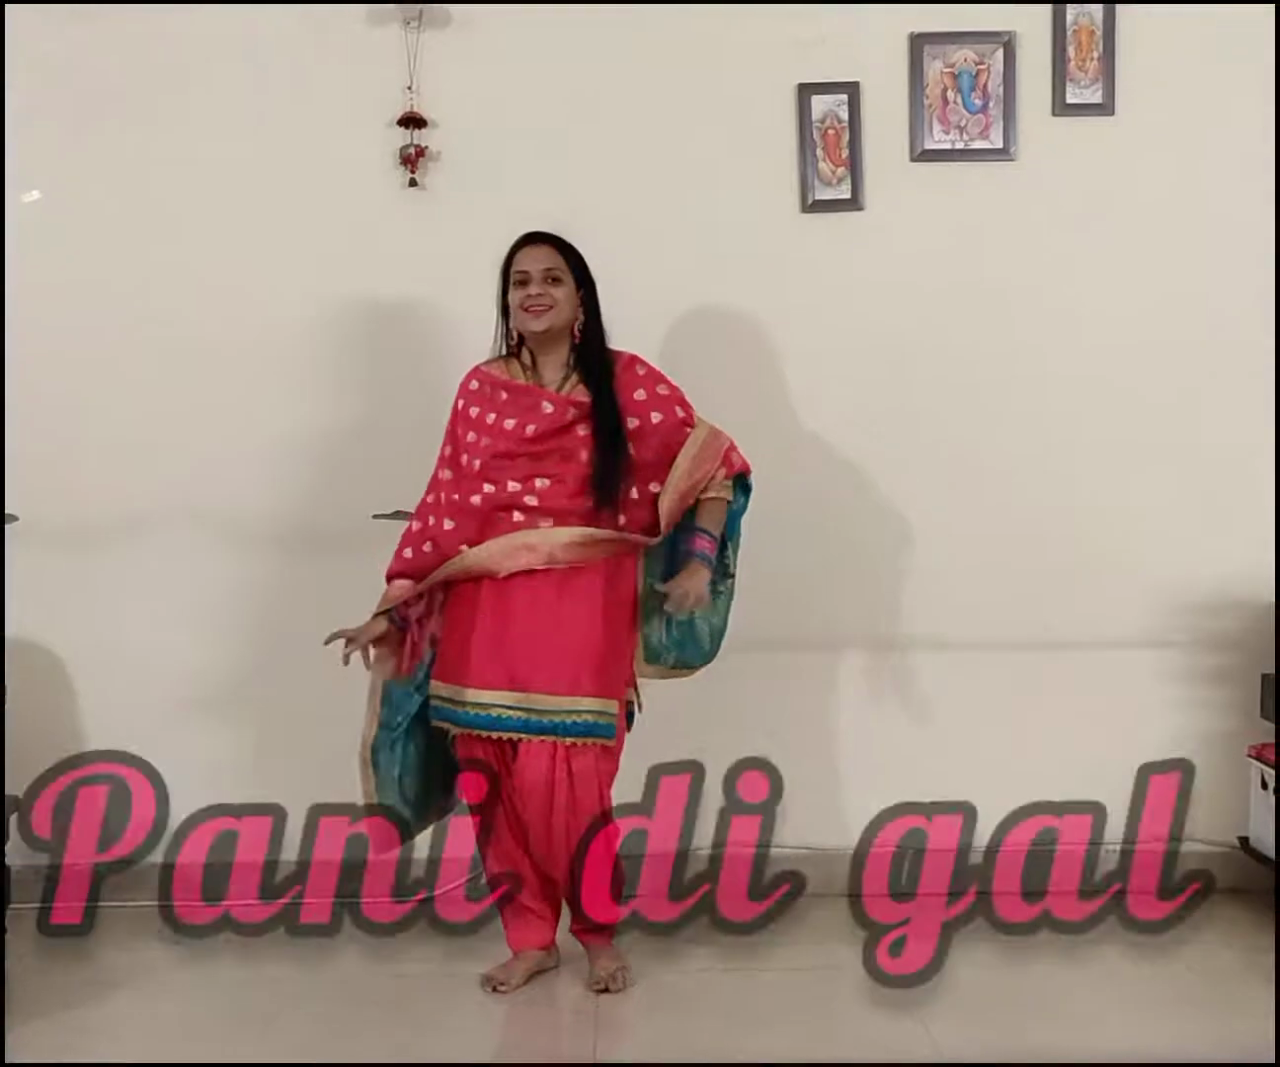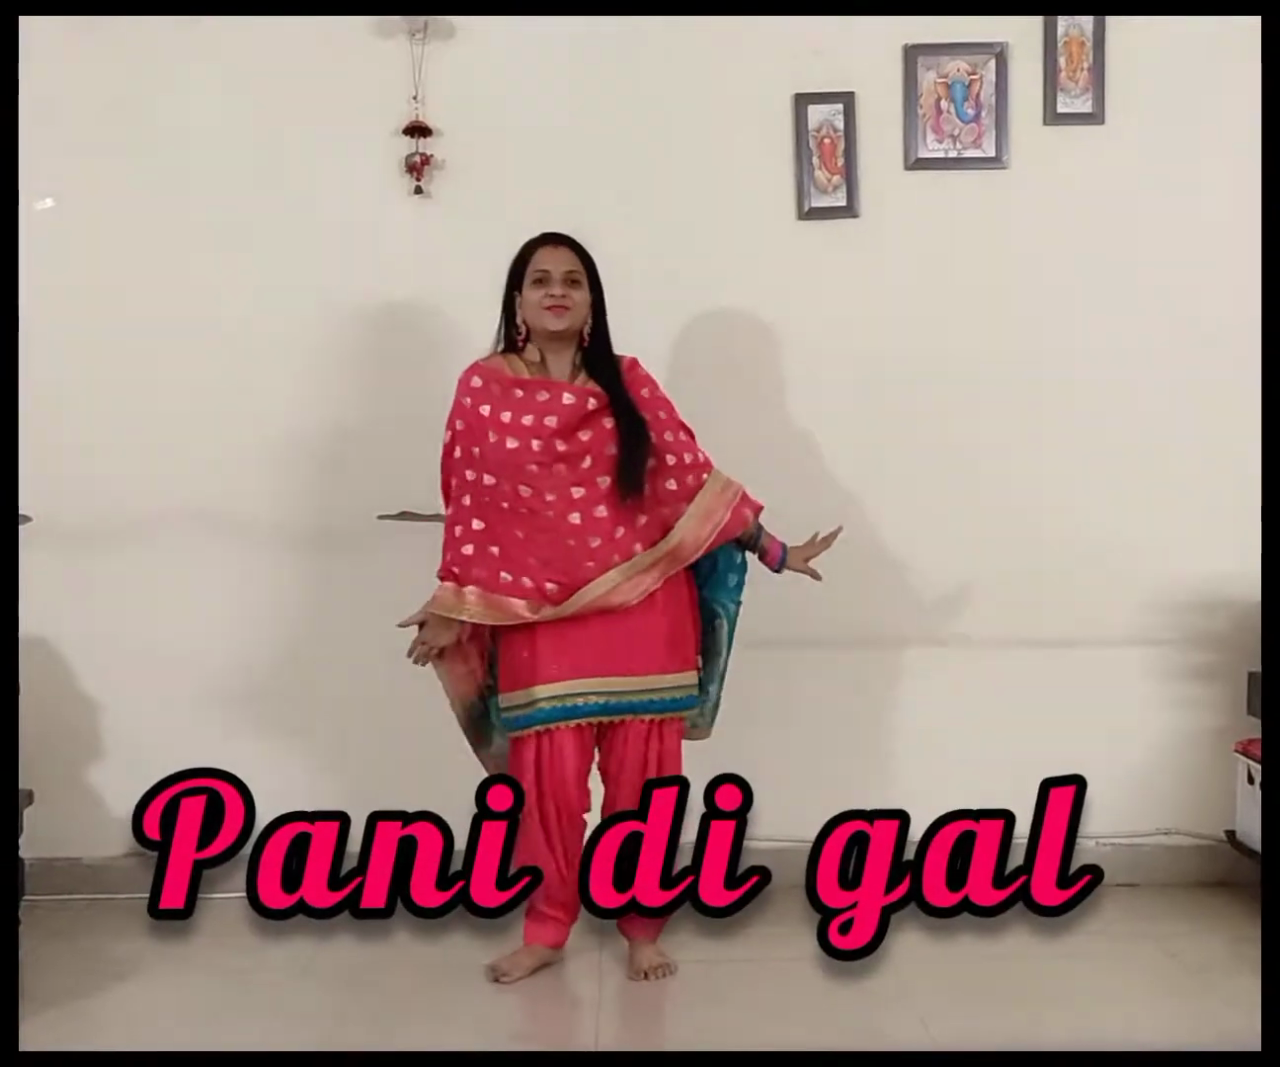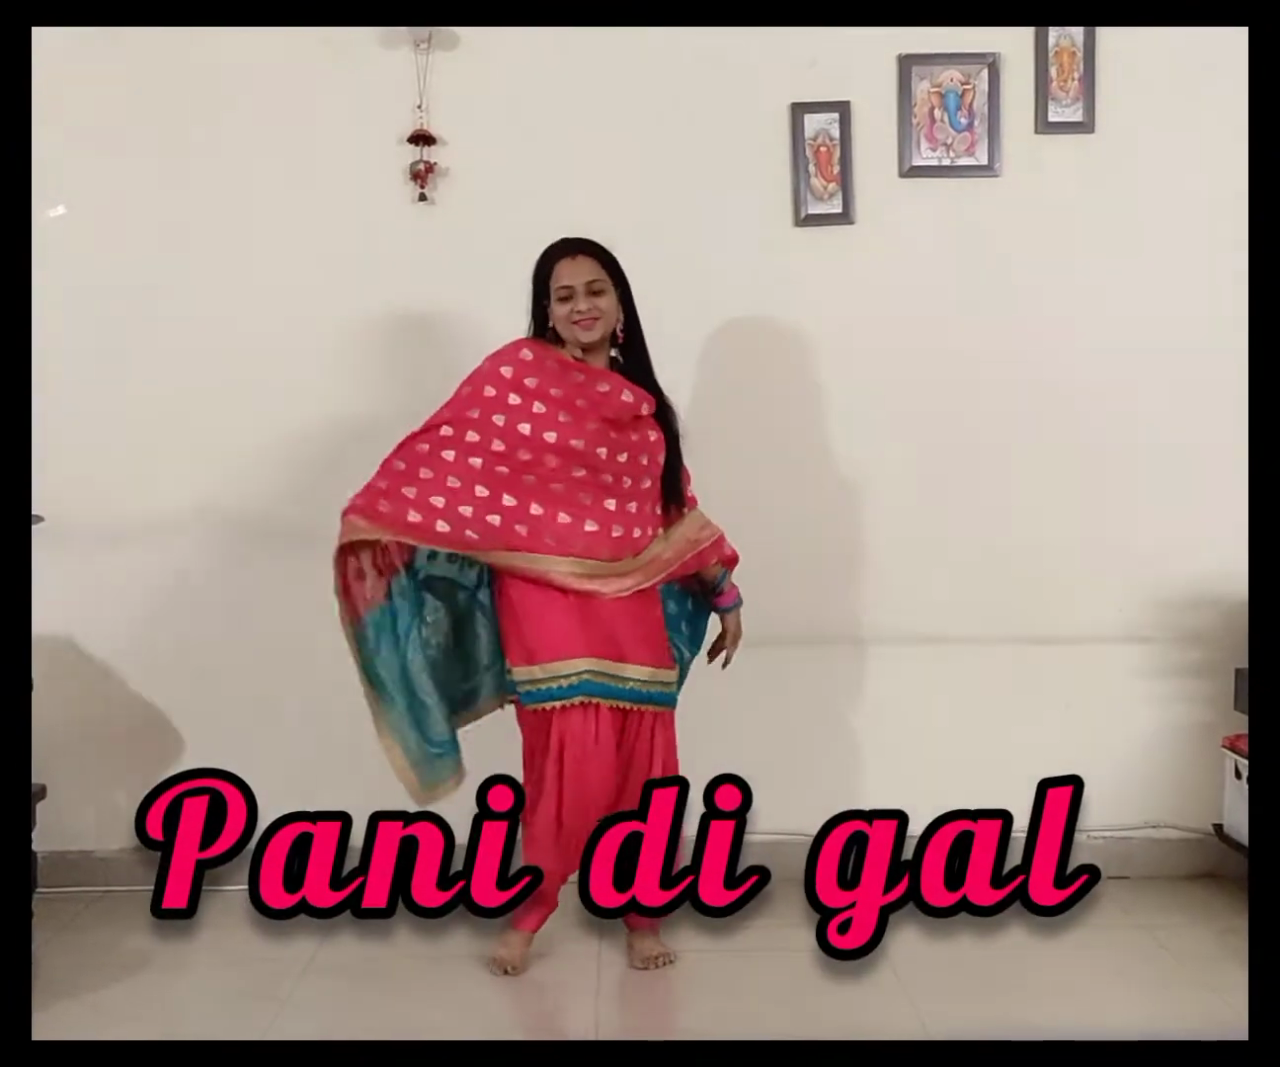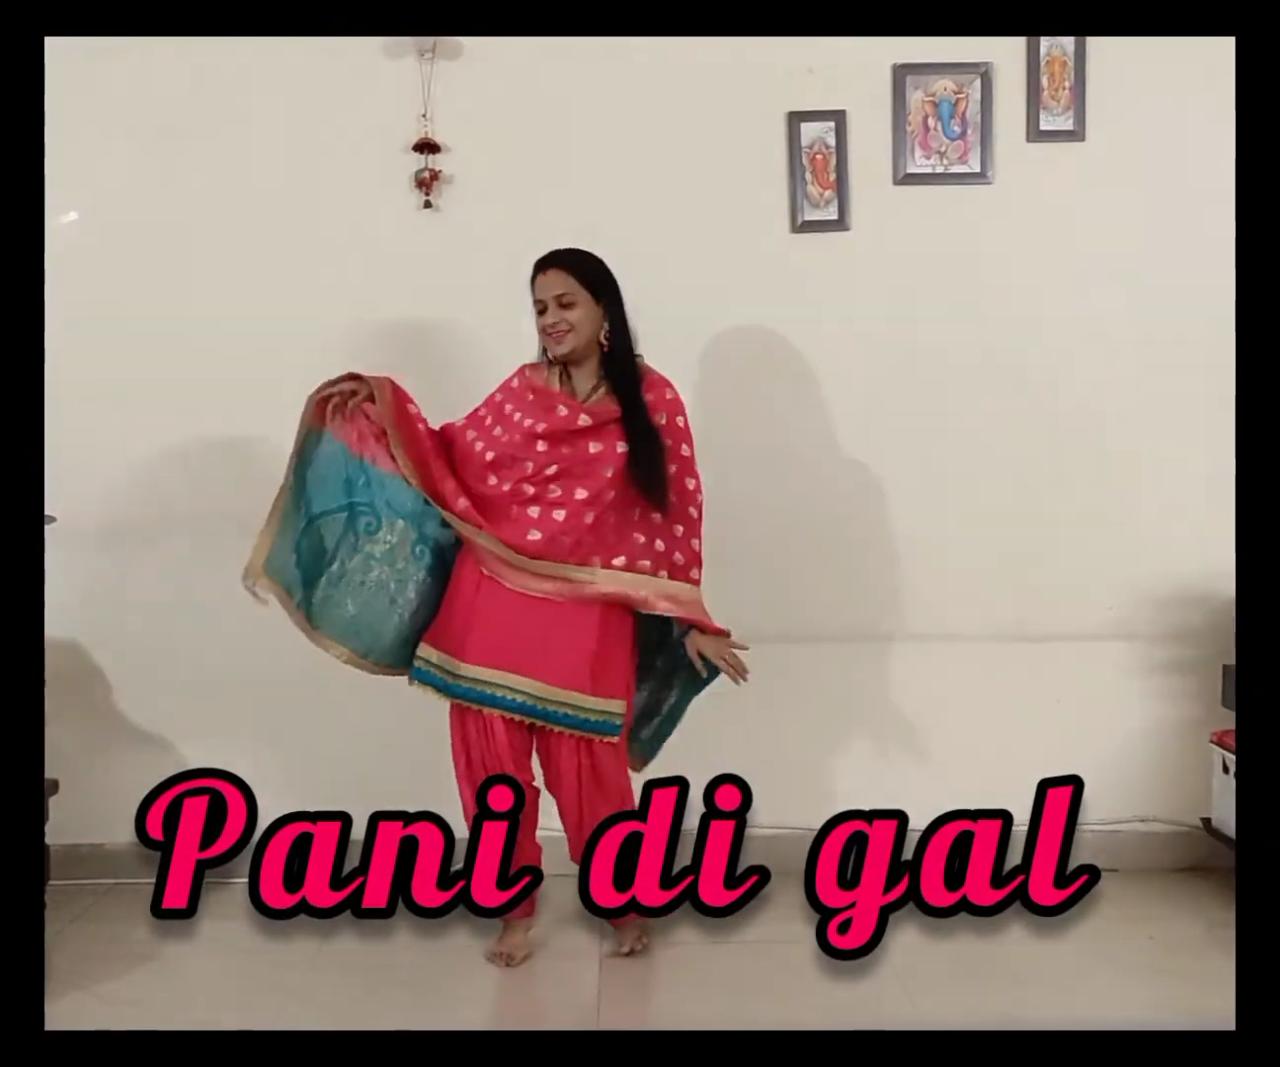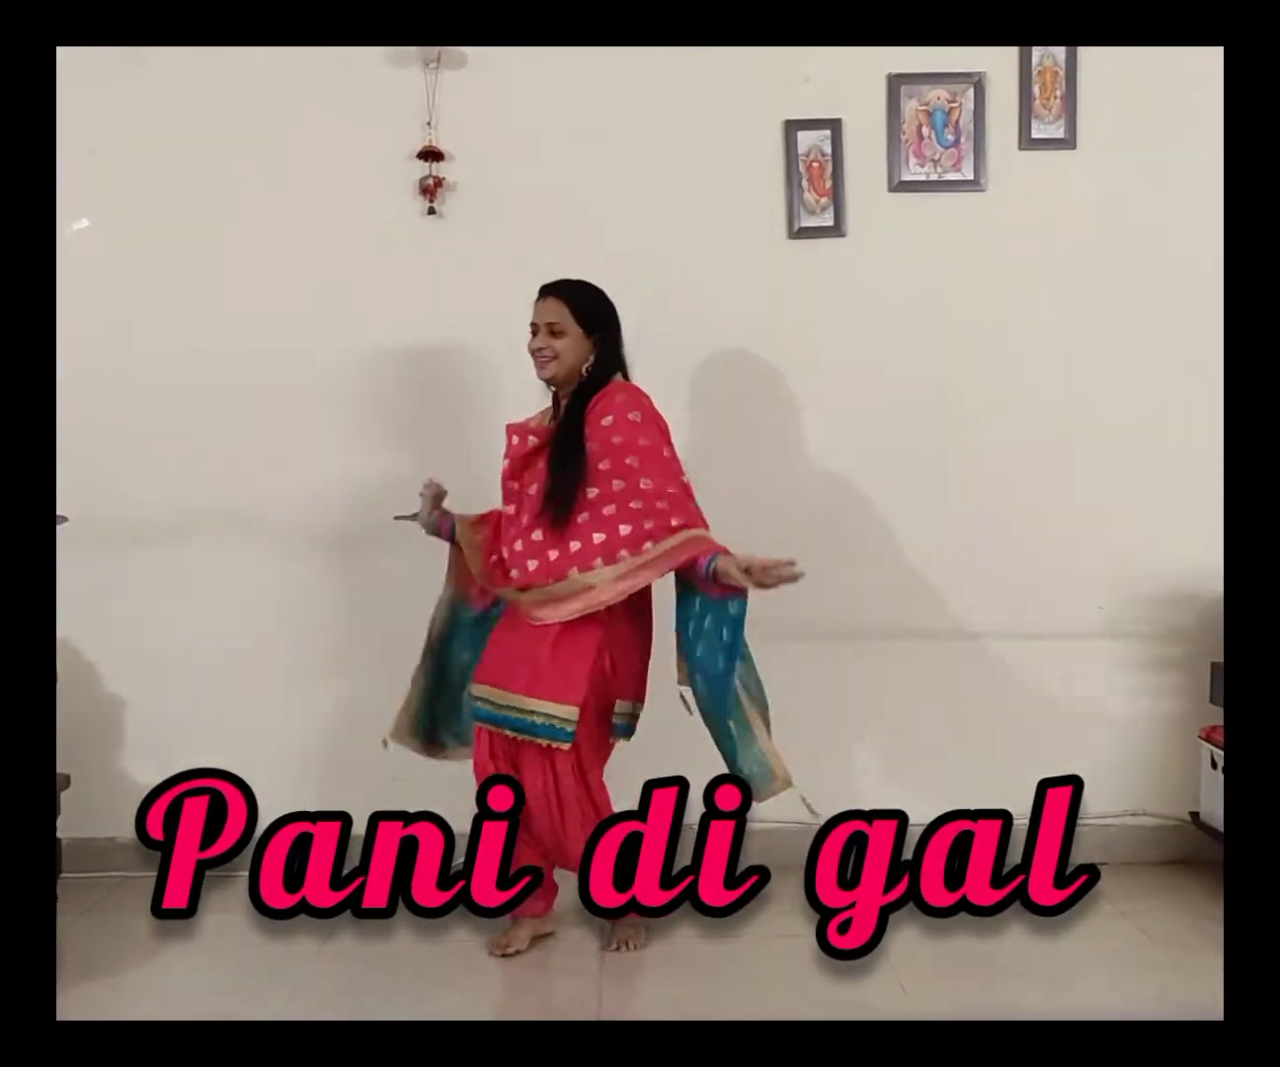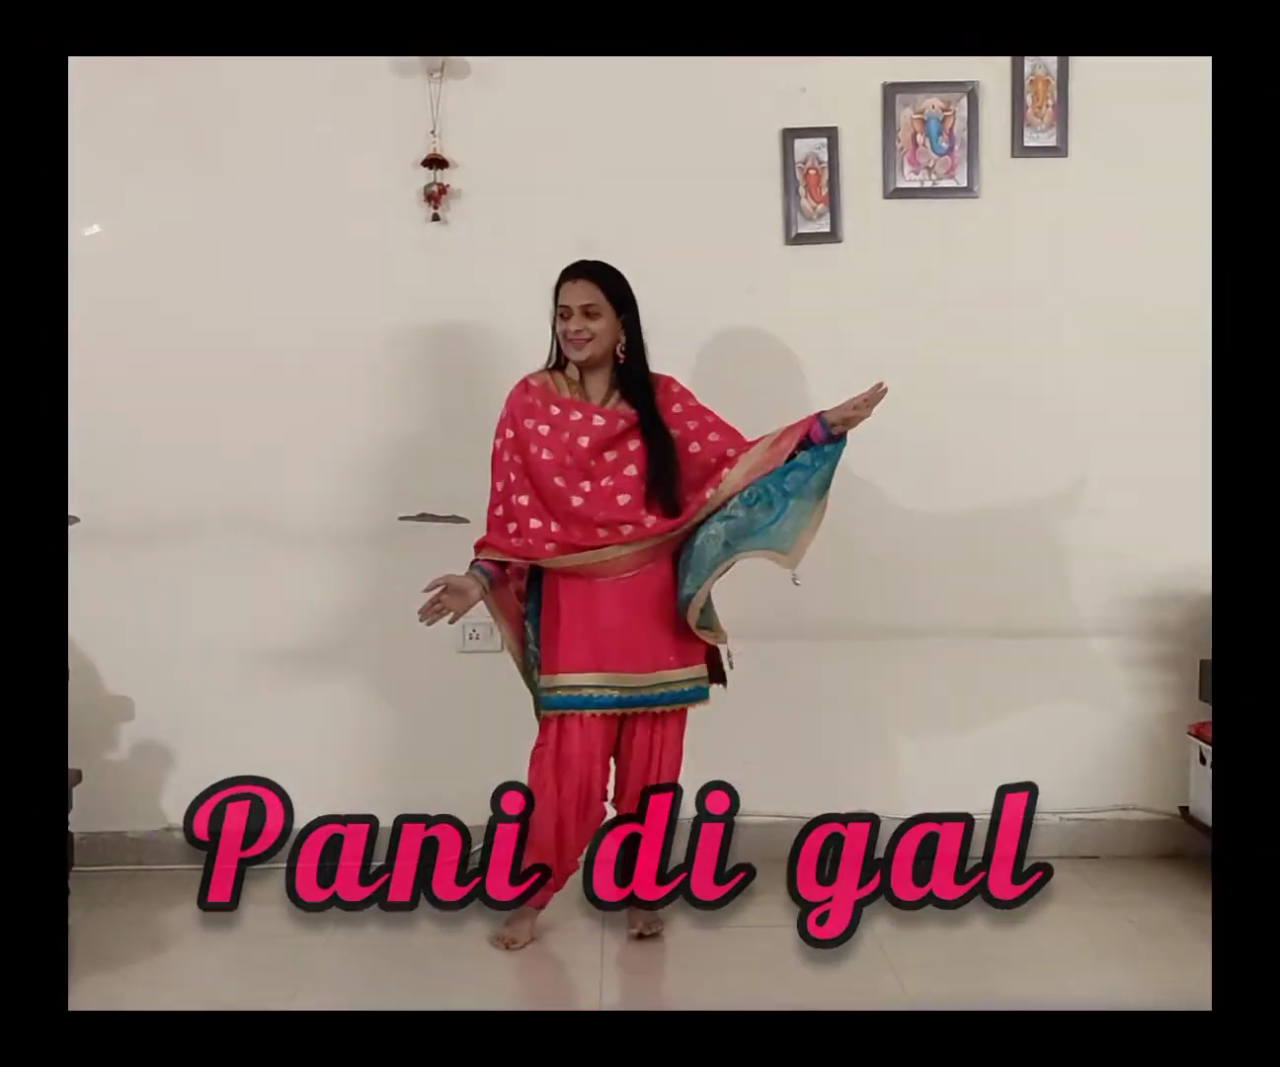
dt=0.5s
person 1, frame 1
left shoulder: (628, 380)
right shoulder: (478, 390)
left elbow: (710, 461)
right elbow: (442, 506)
left wrist: (700, 557)
right wrist: (395, 608)
left hip: (583, 607)
right hip: (484, 608)
left knee: (564, 782)
right knee: (496, 784)
left ankle: (599, 929)
right ankle: (530, 937)
person 1, frame 2
left shoulder: (627, 382)
right shoulder: (482, 387)
left elbow: (693, 481)
right elbow: (469, 506)
left wrist: (776, 552)
right wrist: (453, 611)
left hip: (641, 610)
right hip: (540, 617)
left knee: (643, 773)
right knee: (546, 778)
left ankle: (642, 924)
right ankle: (545, 931)
person 1, frame 3
left shoulder: (643, 394)
right shoulder: (517, 370)
left elbow: (674, 507)
right elbow: (444, 451)
left wrist: (724, 595)
right wrist: (377, 527)
left hip: (633, 603)
right hip: (550, 598)
left knee: (644, 765)
right knee: (575, 766)
left ankle: (639, 912)
right ankle: (523, 913)
person 1, frame 4
left shoulder: (653, 399)
right shoulder: (521, 390)
left elbow: (674, 517)
right elbow: (453, 461)
left wrist: (692, 625)
right wrist: (382, 404)
left hip: (587, 611)
right hip: (493, 600)
left knee: (589, 768)
right knee: (489, 763)
right ankle: (516, 909)
person 1, frame 5
left shoulder: (620, 409)
right shoulder: (536, 430)
left elbow: (662, 505)
left wrist: (722, 563)
right wrist: (448, 523)
left hip: (590, 625)
right hip: (526, 624)
left knee: (560, 776)
right knee: (497, 762)
right ankle: (533, 904)
person 1, frame 6
left shoulder: (662, 398)
right shoulder: (531, 399)
left elbow: (735, 463)
right elbow: (515, 508)
left wrist: (826, 425)
right wrist: (481, 577)
left hip: (655, 601)
right hip: (576, 606)
left knee: (652, 756)
right knee: (569, 755)
right ankle: (532, 896)
